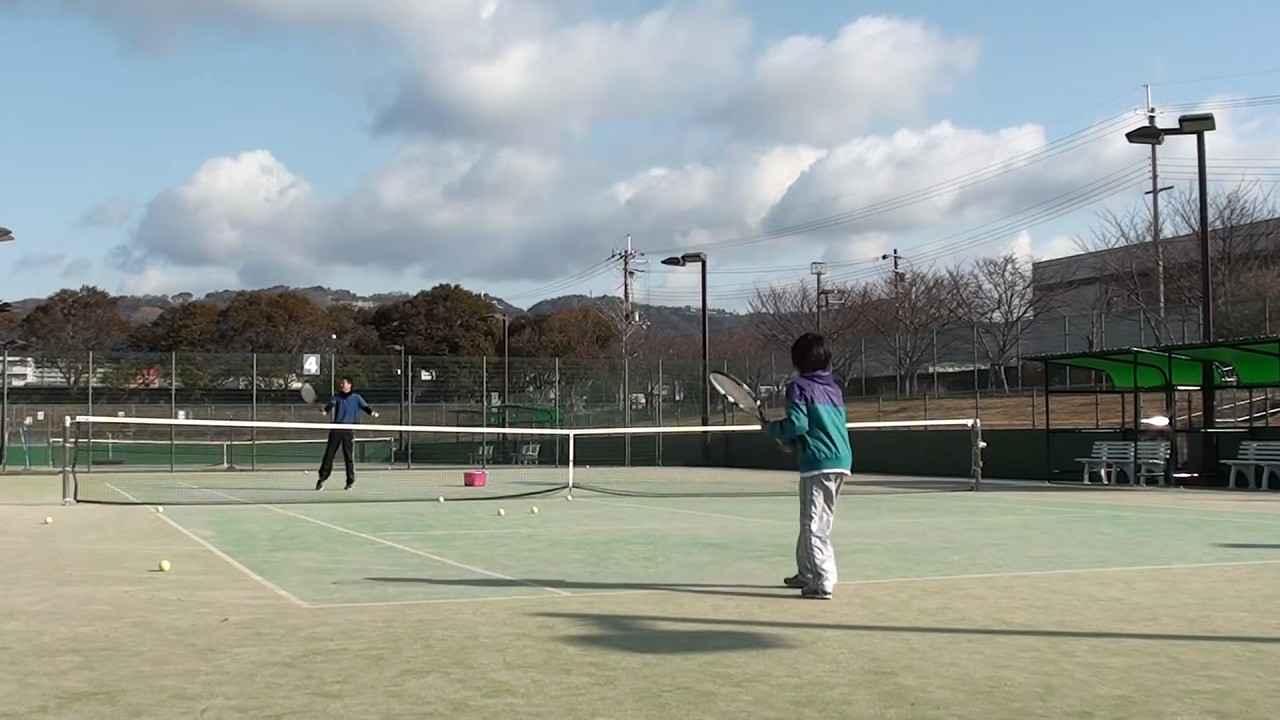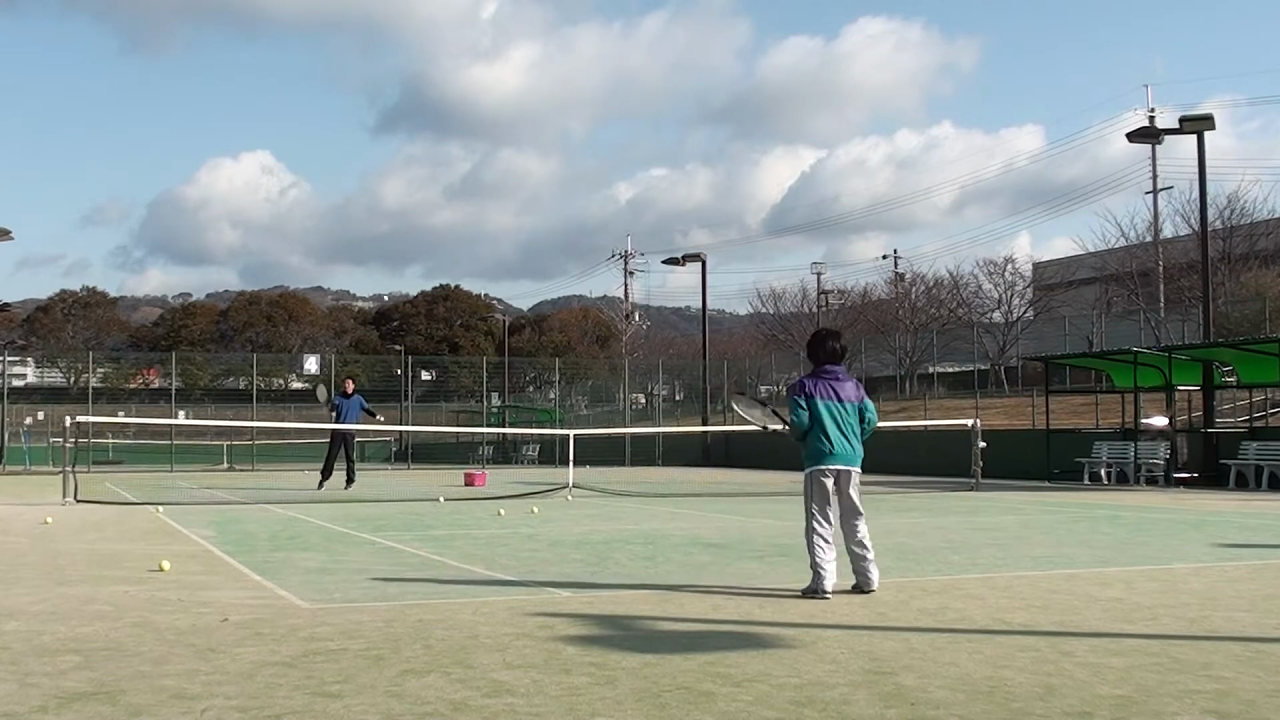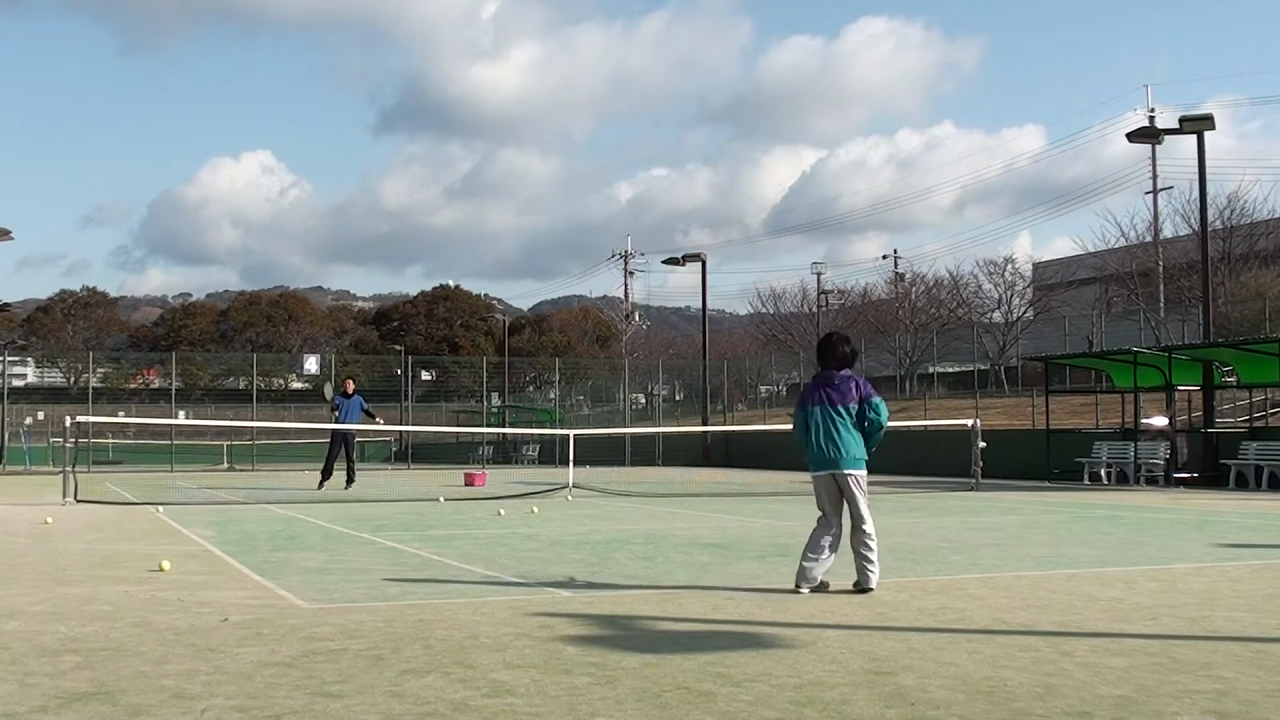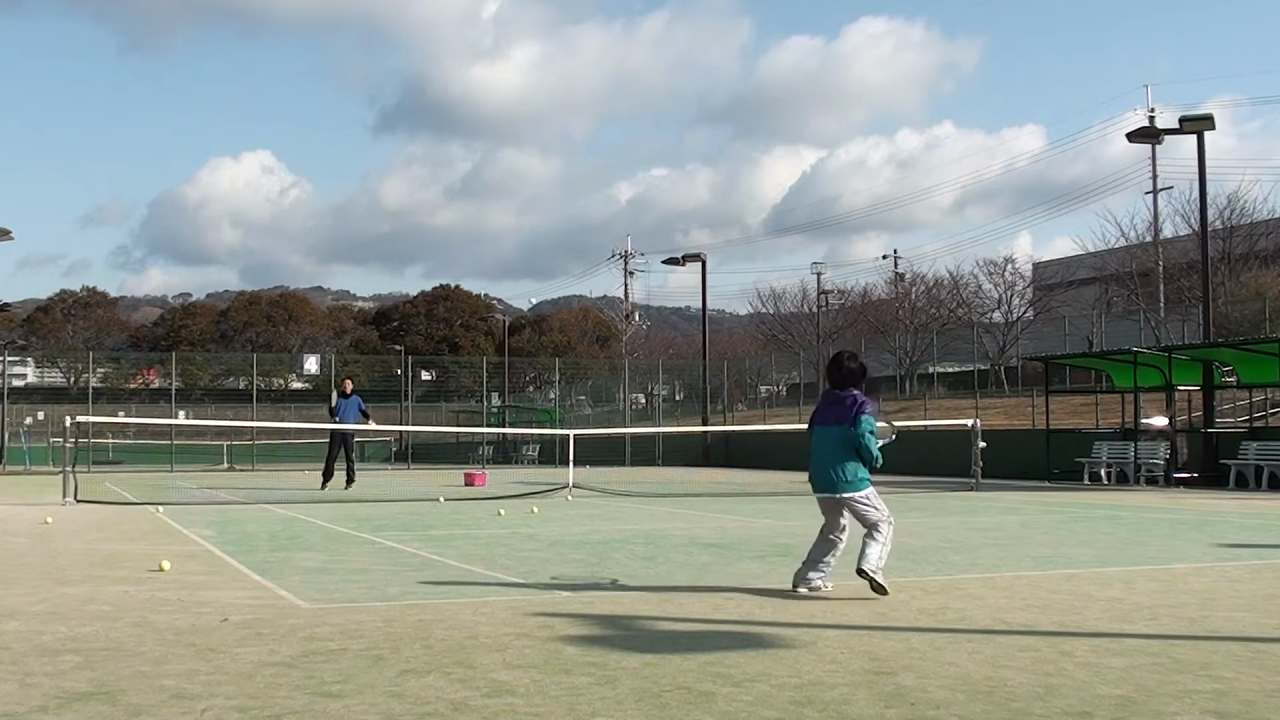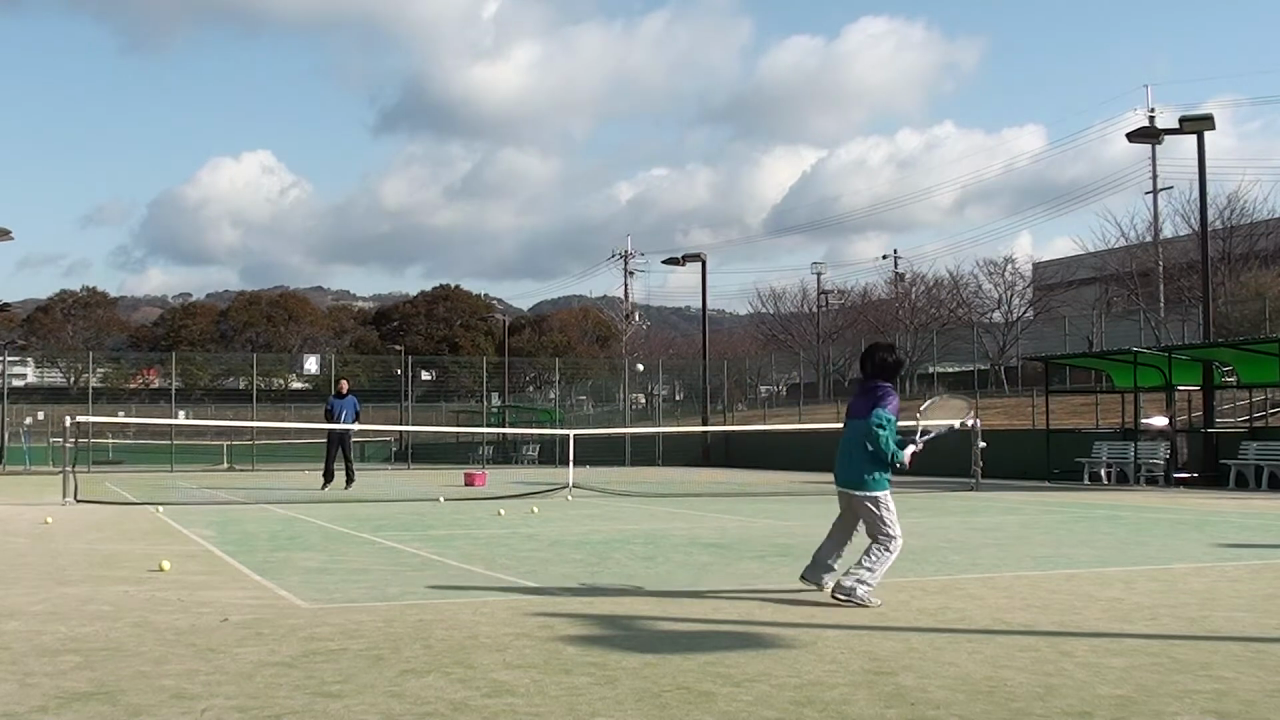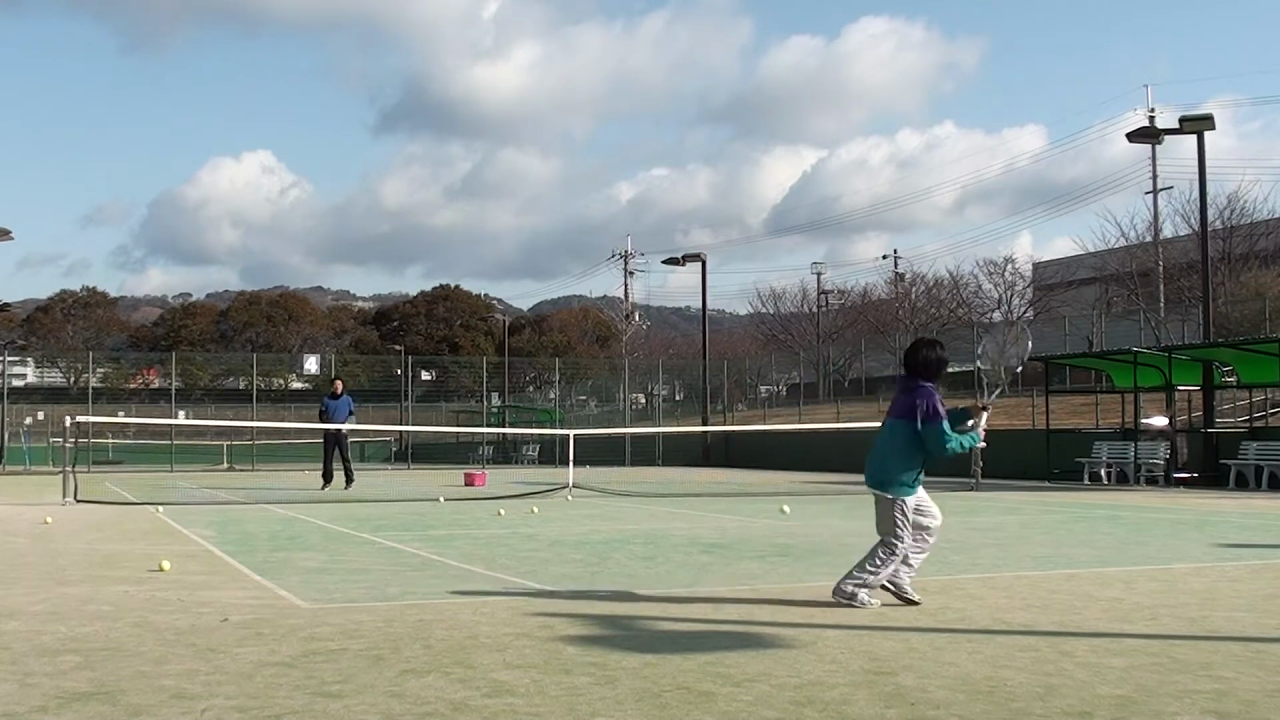
dt=0.2s
person 1, frame 1
left shoulder: (798, 387)
right shoulder: (834, 388)
left elbow: (797, 425)
left wrist: (776, 430)
left hip: (818, 463)
right hip: (841, 461)
left knee: (814, 524)
right knee: (816, 521)
left ankle: (822, 584)
right ankle: (808, 574)
person 1, frame 2
left shoulder: (803, 385)
right shoulder: (853, 384)
left elbow: (800, 422)
right elbow: (870, 420)
left wrist: (795, 433)
left hip: (820, 460)
right hip: (850, 459)
left knee: (819, 523)
right knee: (854, 520)
left ankle: (822, 583)
right ankle: (866, 578)
person 1, frame 3
left shoulder: (809, 390)
right shoulder: (859, 385)
left elbow: (800, 431)
right elbow: (878, 418)
right wrist: (866, 445)
left hip: (821, 464)
right hip: (852, 461)
left knee: (829, 521)
right knee: (862, 520)
left ankle: (808, 577)
right ankle: (867, 578)
person 1, frame 4
left shoulder: (821, 408)
right shoulder: (862, 404)
right elbow: (863, 436)
right wrist: (875, 459)
left hip: (822, 483)
right hip: (853, 482)
left knee: (834, 529)
right knee: (882, 524)
left ankle: (807, 578)
right ankle: (870, 564)
person 1, frame 5
left shoulder: (859, 397)
right shoulder: (888, 397)
right elbow: (875, 430)
left wrist: (902, 444)
right wrist: (898, 456)
left hip: (845, 477)
right hip: (869, 480)
left knee: (846, 525)
right knee: (888, 539)
left ankle: (816, 574)
right ankle: (852, 586)
person 1, frame 6
left shoulder: (906, 392)
right shoulder: (928, 398)
right elbow: (942, 443)
left wrist: (966, 413)
right wrist: (973, 438)
left hip: (882, 474)
right hip: (897, 480)
left knee: (929, 521)
right knee: (896, 541)
left ankle: (896, 577)
right ankle: (849, 589)
